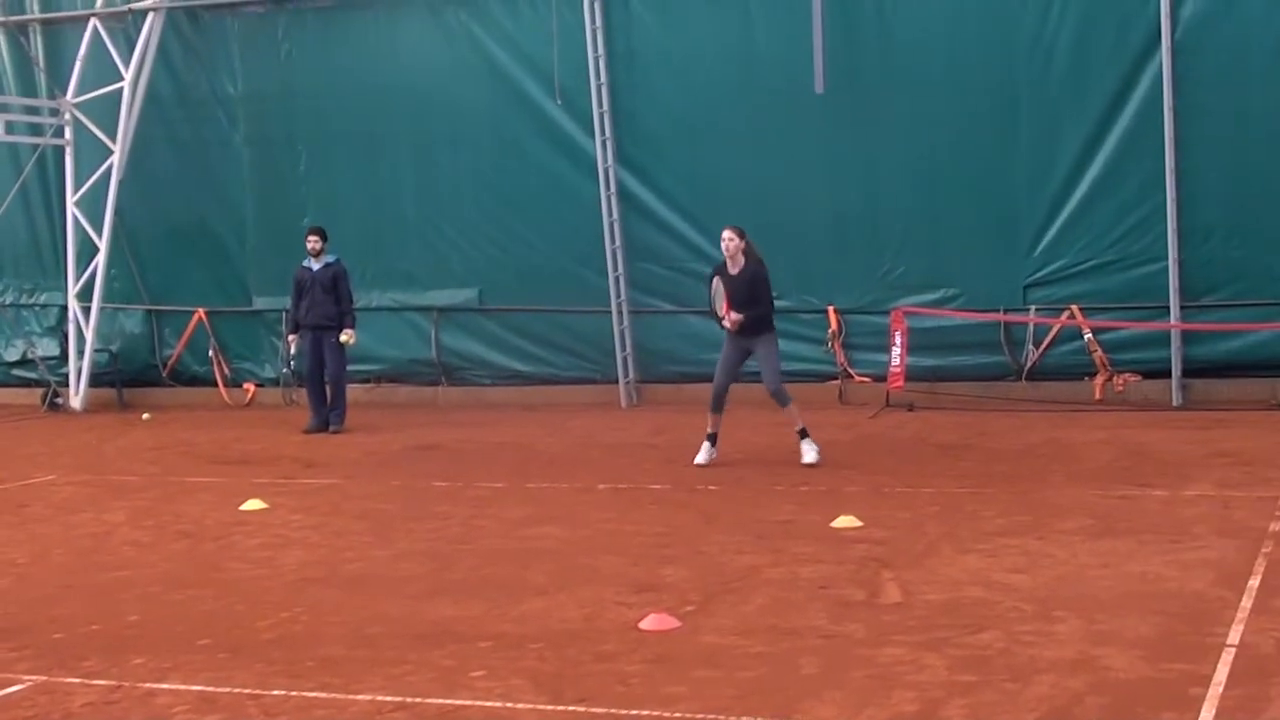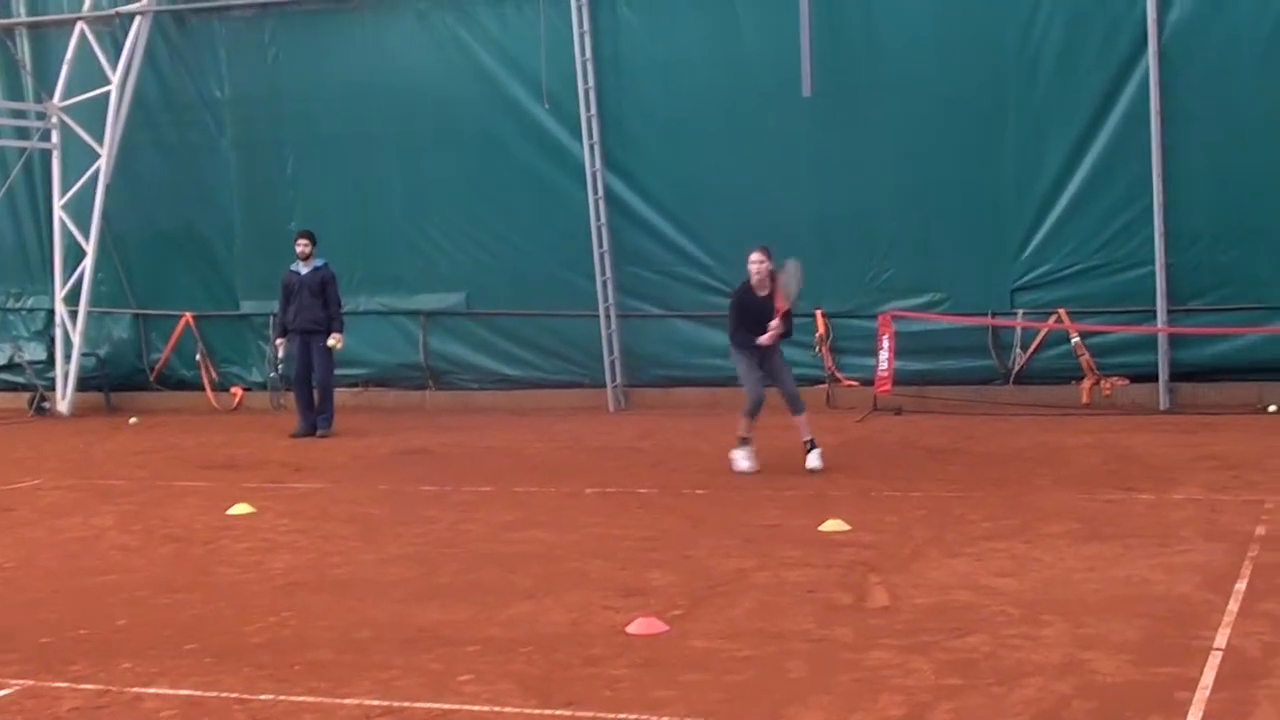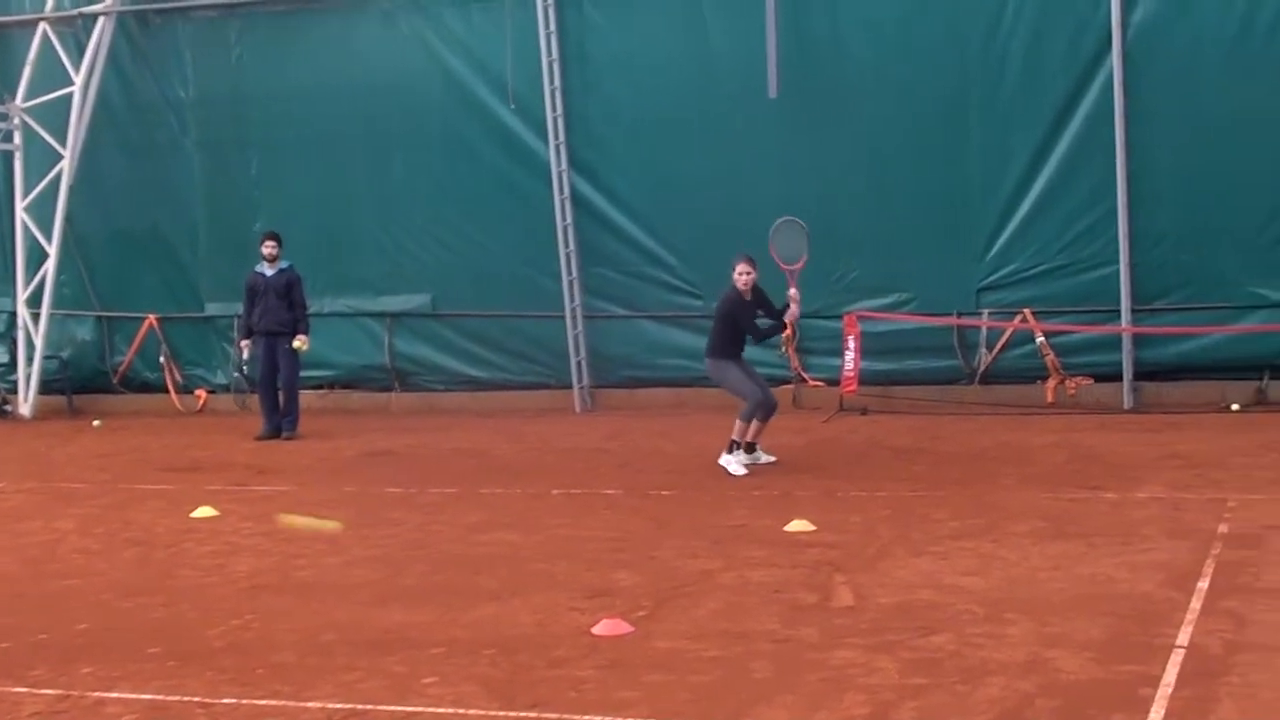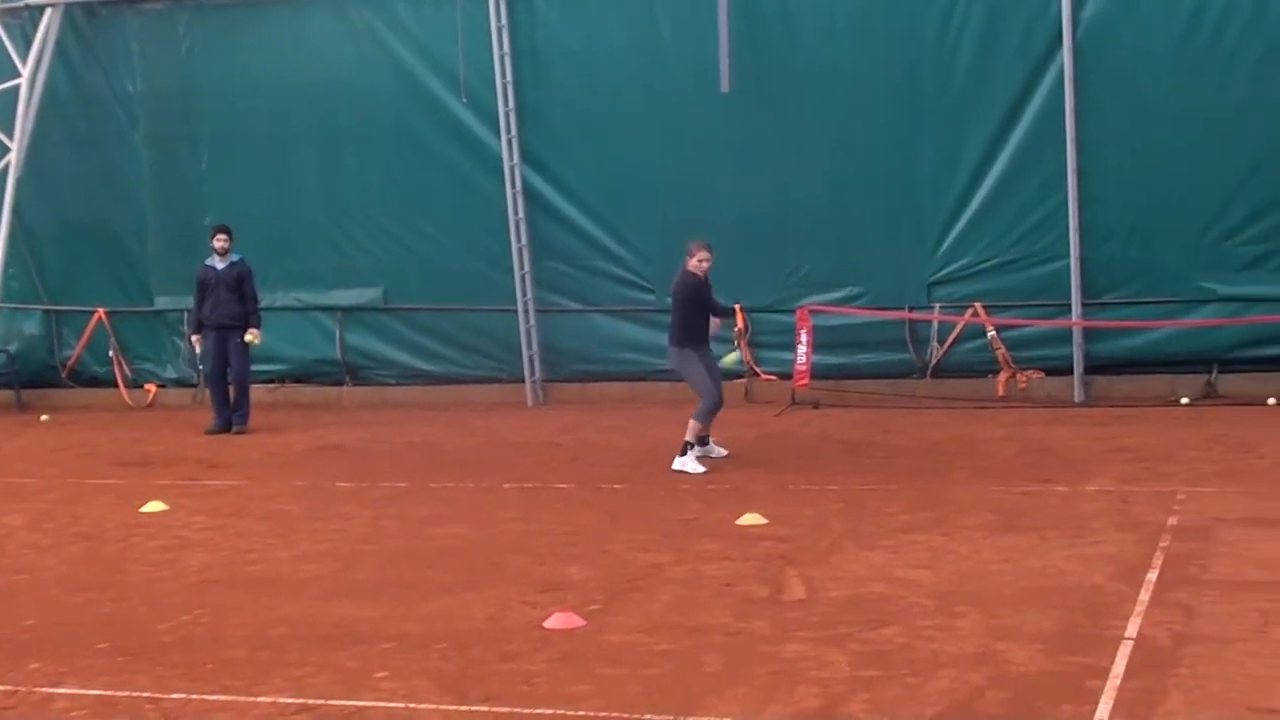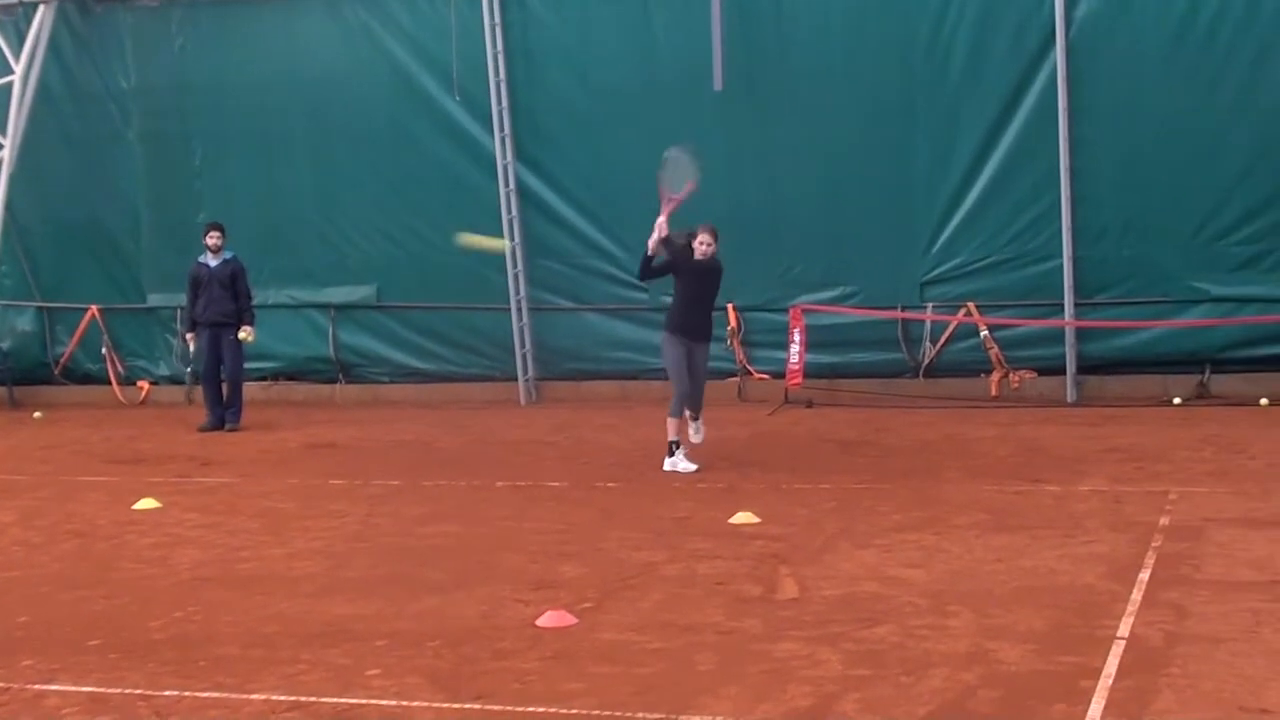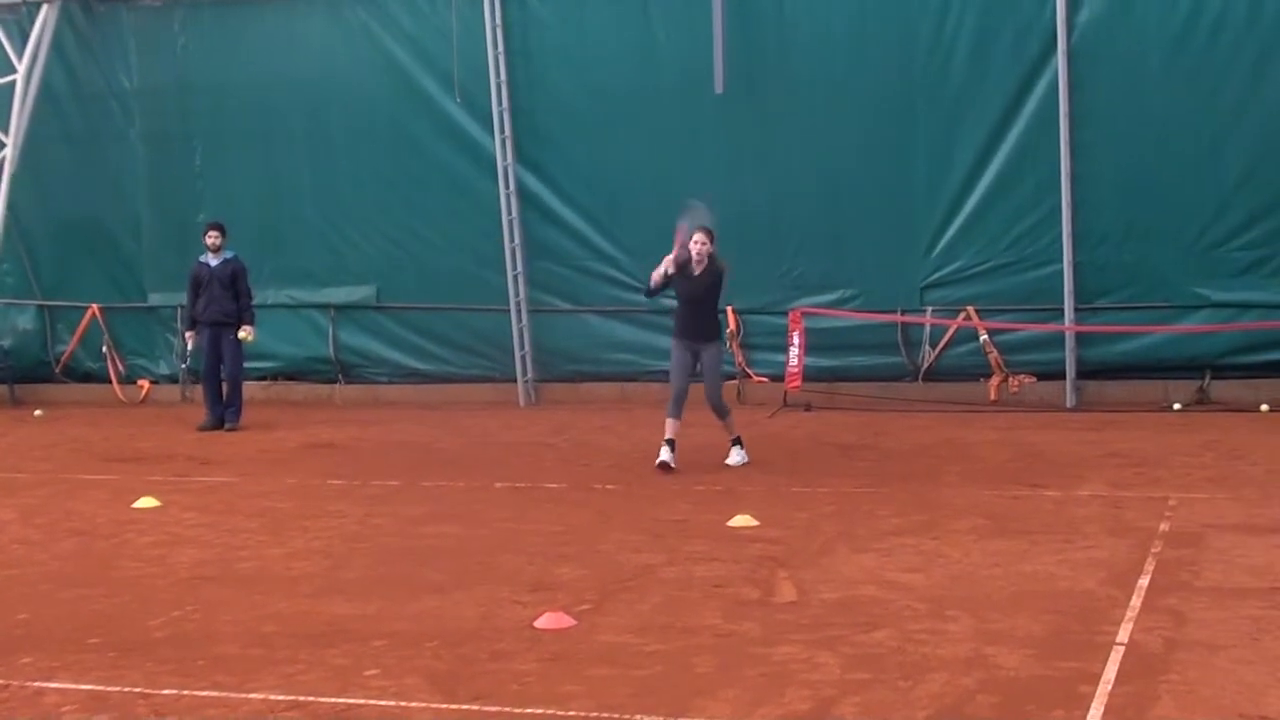
dt=0.3s
person 1, frame 1
left shoulder: (756, 271)
right shoulder: (718, 273)
left elbow: (767, 307)
left wrist: (742, 318)
right wrist: (724, 321)
left hip: (763, 337)
right hip: (735, 338)
left knee: (774, 388)
right knee: (718, 389)
left ankle: (805, 440)
right ankle: (709, 445)
person 1, frame 2
right shoulder: (741, 293)
left elbow: (789, 329)
right elbow: (734, 332)
left wrist: (778, 330)
right wrist: (758, 340)
left hip: (771, 350)
right hip: (744, 351)
left knee: (792, 394)
right knee: (756, 395)
left ankle: (812, 450)
right ankle: (742, 447)
person 1, frame 3
left shoulder: (753, 292)
right shoulder: (734, 301)
left elbow: (773, 314)
right elbow: (758, 336)
left wrist: (791, 304)
right wrist: (786, 322)
left hip: (734, 359)
right hip: (719, 362)
left knee: (769, 402)
right knee: (756, 398)
left ankle: (749, 450)
right ankle: (731, 453)
person 1, frame 4
left shoulder: (697, 278)
right shoulder: (690, 284)
right elbow: (718, 311)
left wrist: (714, 317)
right wrist: (732, 311)
left hip: (699, 347)
right hip: (683, 350)
left knee: (716, 396)
right knee: (710, 398)
left ankle: (703, 442)
right ankle: (684, 456)
person 1, frame 5
left shoulder: (713, 267)
right shoulder: (679, 262)
left elbow: (685, 264)
right elbow: (643, 274)
left wrist: (665, 240)
right wrist: (652, 247)
left hip: (700, 340)
right hip: (674, 336)
left knee: (694, 398)
right knee: (680, 391)
left ankle: (693, 417)
right ankle: (672, 454)
person 1, frame 6
left shoulder: (715, 273)
right shoulder: (680, 267)
left elbow: (691, 294)
right elbow: (649, 294)
left wrist: (672, 272)
right wrist: (657, 279)
left hip: (710, 342)
right hip: (682, 341)
left knee: (714, 399)
right knee: (677, 392)
left ankle: (737, 447)
right ankle: (667, 451)
person 2, frame 1
left shoulder: (336, 268)
right shoulder: (301, 272)
left elbow: (346, 300)
right elbow: (295, 303)
left wrist: (349, 325)
right wrist: (292, 330)
left hip: (332, 329)
right hip: (309, 330)
left knee: (335, 374)
right knee: (311, 374)
left ankle: (336, 419)
right ankle: (319, 418)
person 2, frame 2
left shoulder: (324, 272)
right shoulder: (289, 275)
left elbow: (334, 304)
right elbow: (283, 307)
left wrist: (337, 329)
right wrist: (280, 334)
left hip: (320, 333)
right hip: (297, 334)
left knee: (323, 378)
right knee: (299, 379)
left ankle: (324, 423)
right ankle: (307, 423)
person 2, frame 3
left shoulder: (290, 274)
right shoulder: (254, 277)
left elbow: (299, 306)
right elbow: (248, 308)
left wrist: (302, 331)
right wrist: (245, 335)
left hip: (286, 335)
right hip: (262, 336)
left knee: (288, 380)
right knee: (265, 381)
left ankle: (289, 426)
right ankle: (271, 425)
person 2, frame 4
left shoulder: (241, 267)
right shoulder: (204, 271)
left elbow: (251, 299)
right elbow: (198, 303)
left wrist: (254, 325)
right wrist: (195, 330)
left hip: (237, 329)
right hip: (212, 330)
left knee: (239, 375)
right knee: (214, 375)
left ankle: (240, 419)
right ankle: (222, 420)
person 2, frame 5
left shoulder: (234, 264)
right shoulder: (197, 268)
left elbow: (244, 296)
right elbow: (191, 300)
left wrist: (247, 322)
right wrist: (190, 328)
left hip: (230, 327)
right hip: (205, 328)
left knee: (233, 372)
right knee: (208, 373)
left ankle: (232, 417)
right ankle: (215, 417)
person 2, frame 6
left shoulder: (235, 264)
right shoulder: (198, 267)
left elbow: (244, 296)
right elbow: (192, 299)
left wrist: (247, 322)
right wrist: (189, 327)
left hip: (230, 326)
right hip: (206, 327)
left knee: (232, 372)
right knee: (208, 372)
left ankle: (232, 416)
right ankle: (214, 416)
